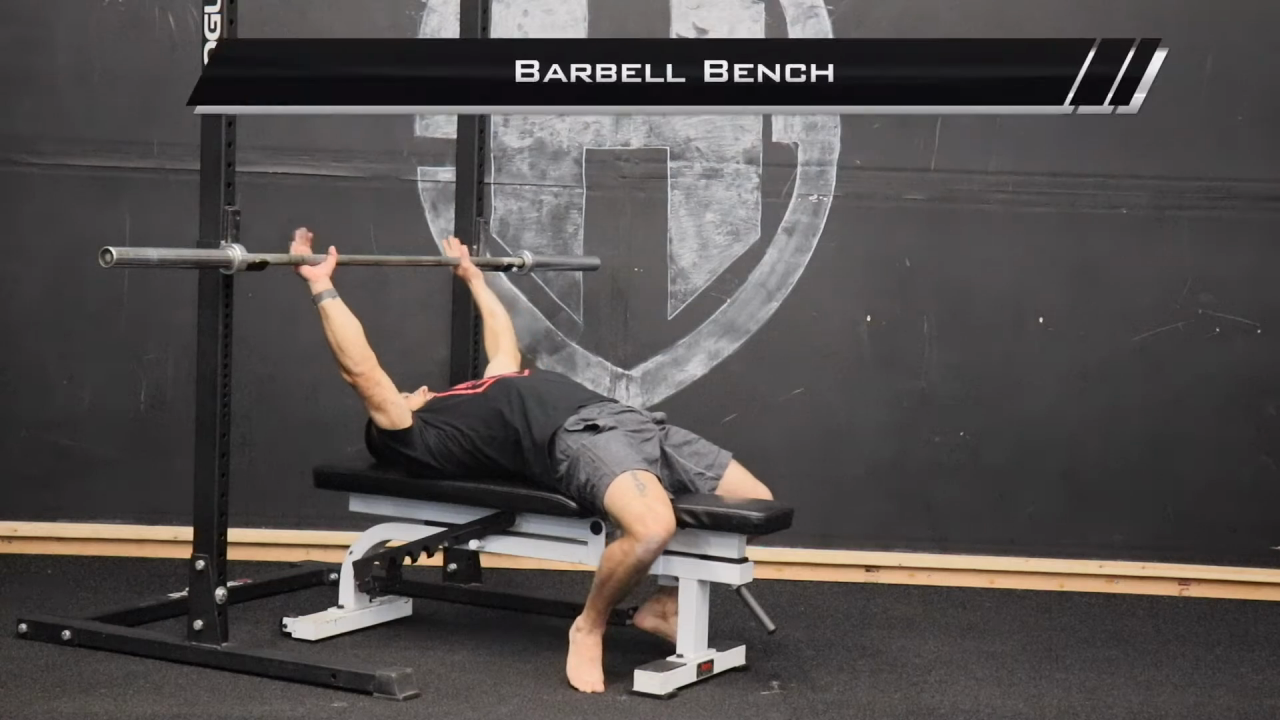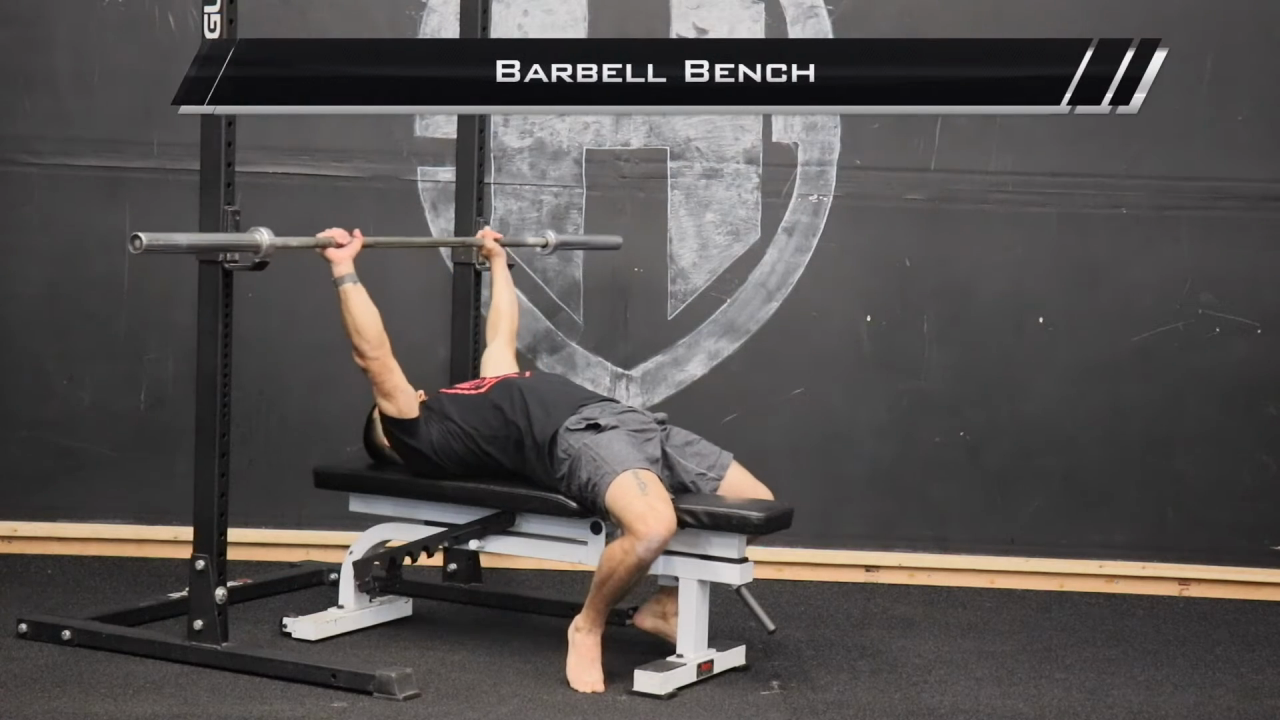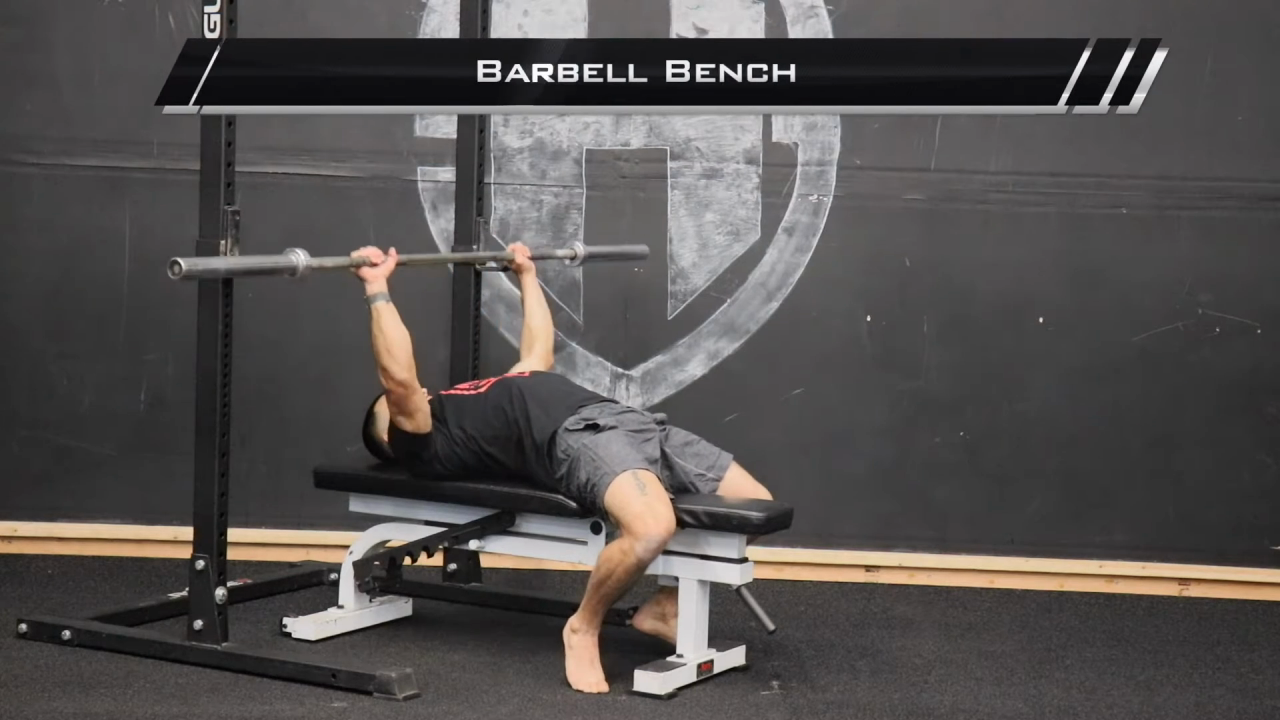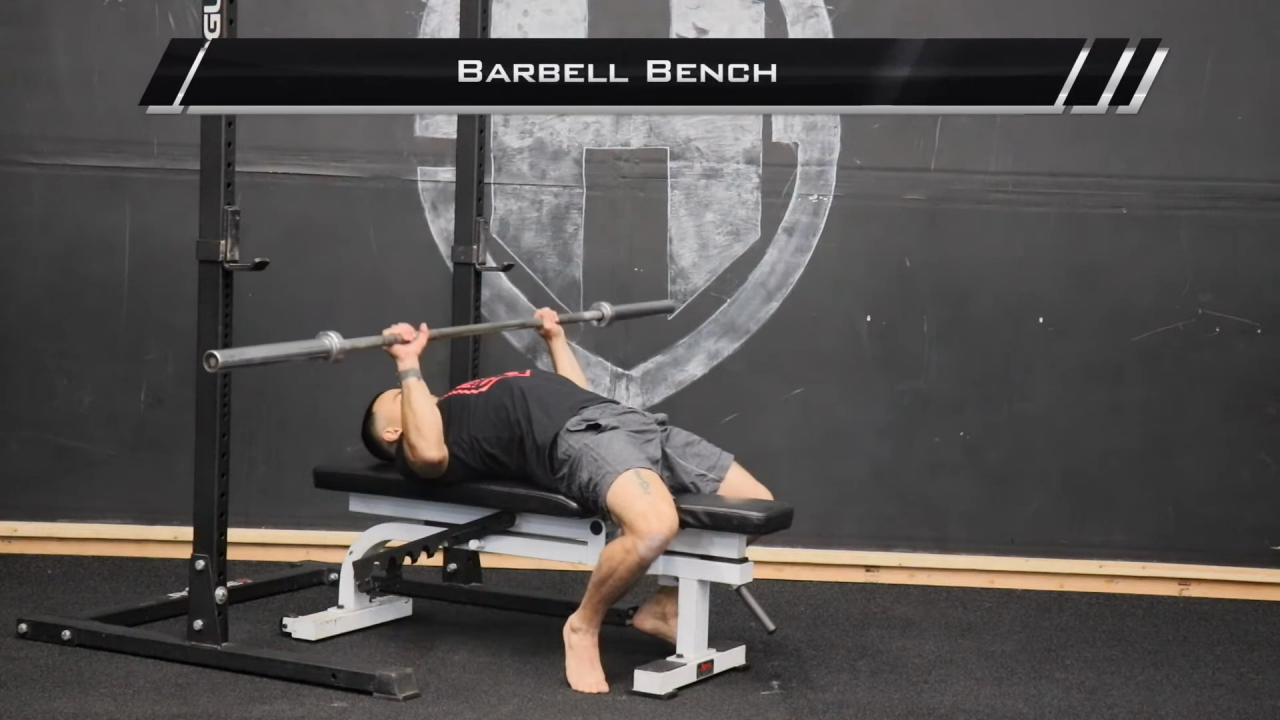
dt=0.7s
person 1, frame 1
left shoulder: (474, 405)
right shoulder: (418, 440)
left elbow: (505, 349)
right elbow: (362, 372)
left wrist: (473, 277)
right wrist: (321, 286)
left knee: (755, 505)
right knee: (653, 527)
left ankle: (665, 605)
right ankle: (589, 627)
person 1, frame 2
left shoulder: (474, 402)
right shoulder: (423, 436)
left elbow: (501, 335)
right elbow: (373, 356)
left wrist: (496, 260)
right wrist: (344, 270)
left knee: (756, 506)
right knee: (653, 527)
left ankle: (665, 606)
right ankle: (587, 627)
person 1, frame 3
left shoulder: (479, 408)
right shoulder: (424, 445)
left elbow: (539, 351)
right elbow: (397, 375)
left wrist: (526, 275)
right wrist: (377, 288)
right knee: (651, 527)
left ankle: (666, 606)
right ankle: (584, 627)
person 1, frame 4
left shoulder: (472, 406)
right shoulder: (418, 440)
left elbow: (575, 395)
right elbow: (430, 454)
left wrist: (556, 339)
right wrist: (407, 364)
right knee: (654, 526)
left ankle: (665, 606)
right ankle: (584, 626)
